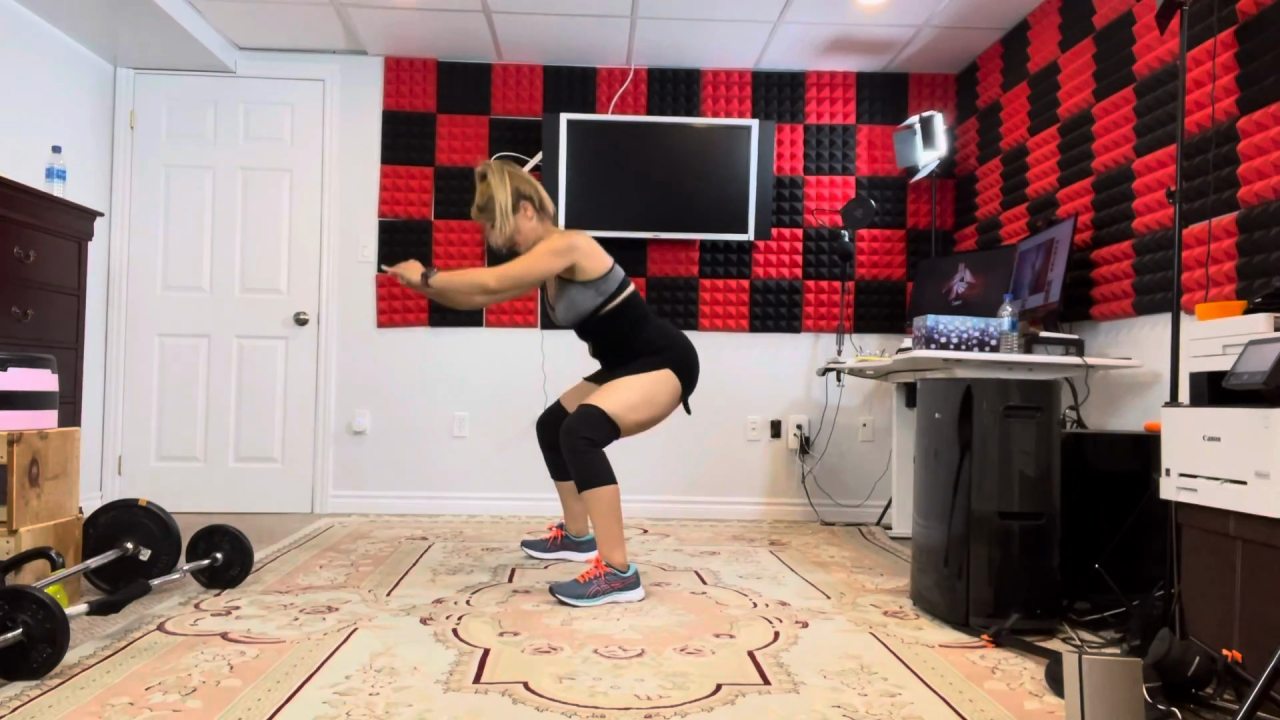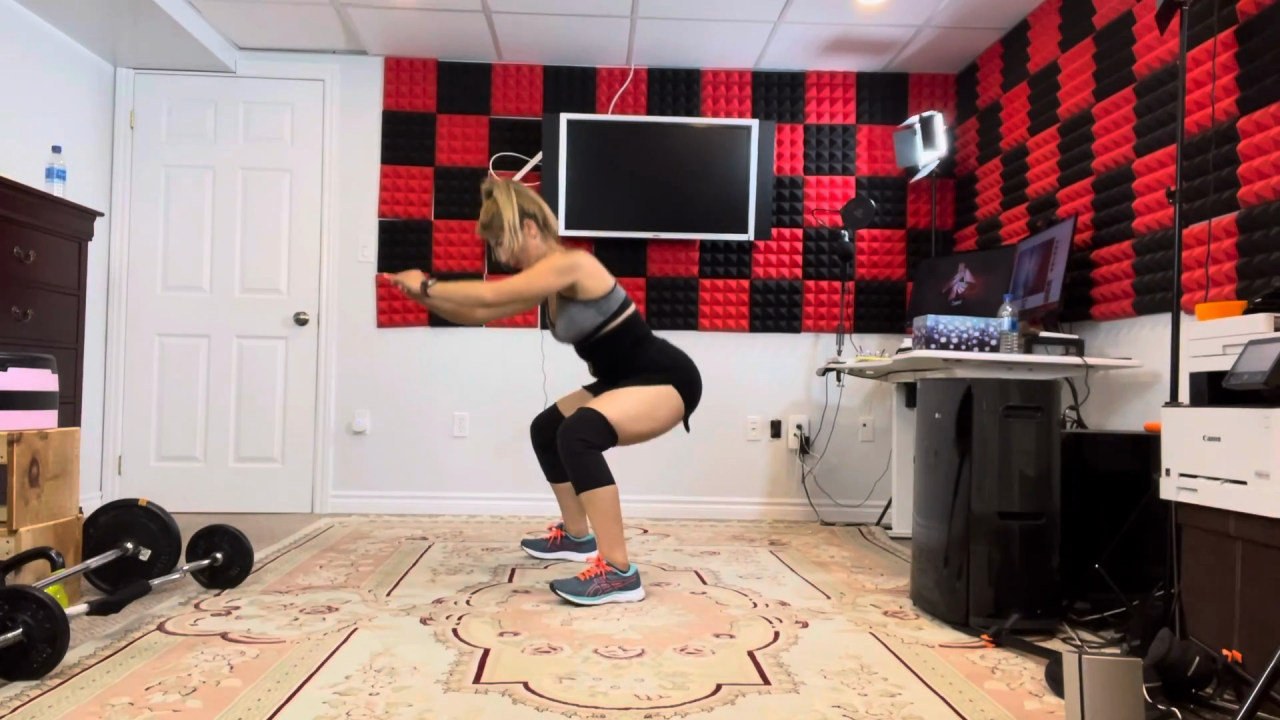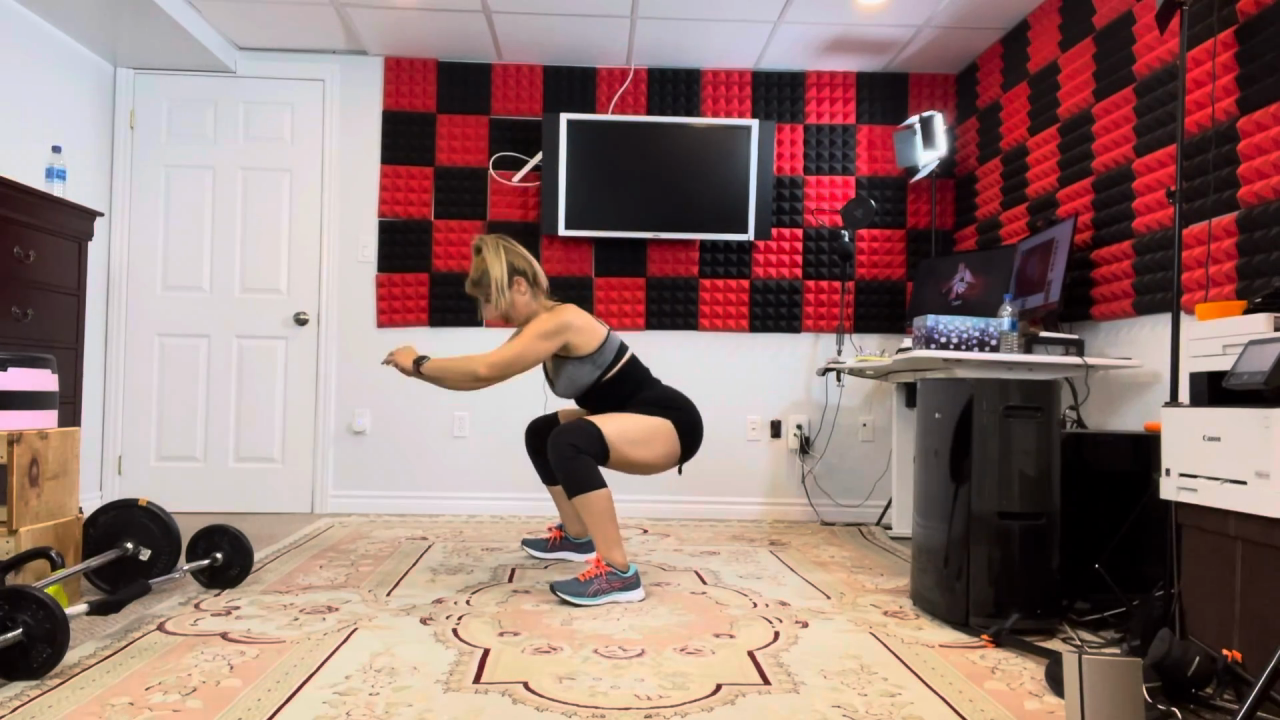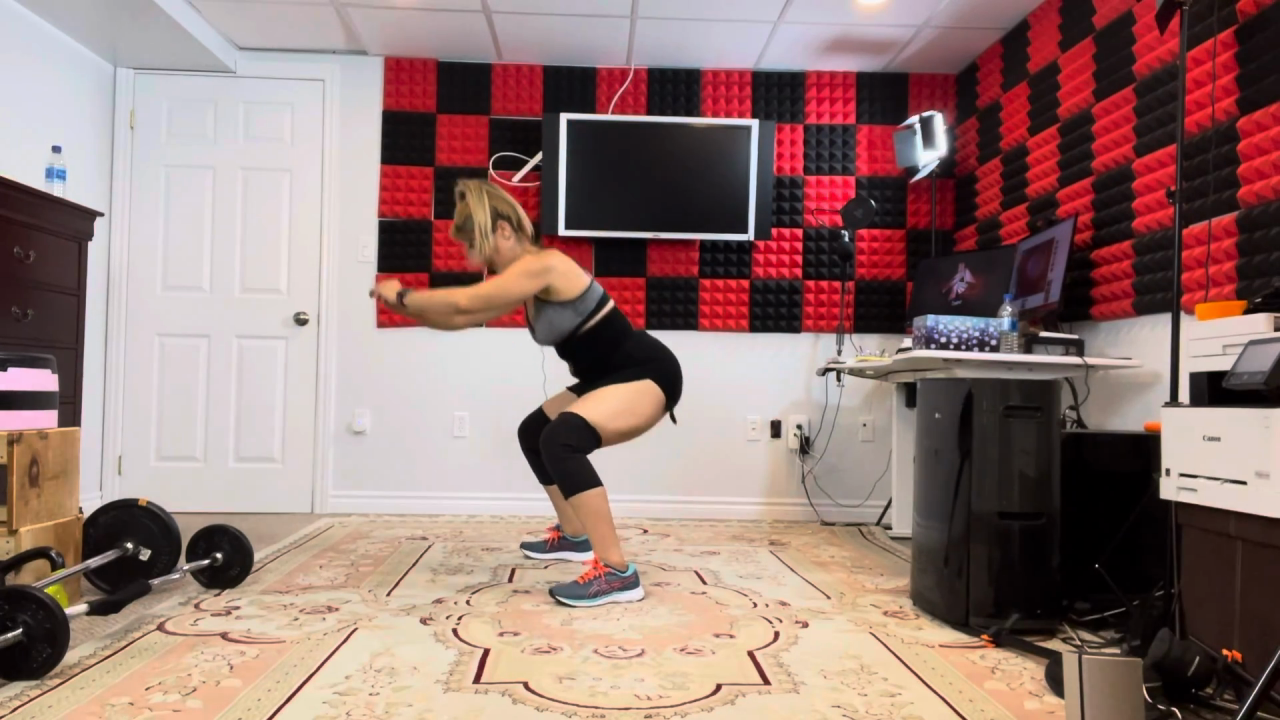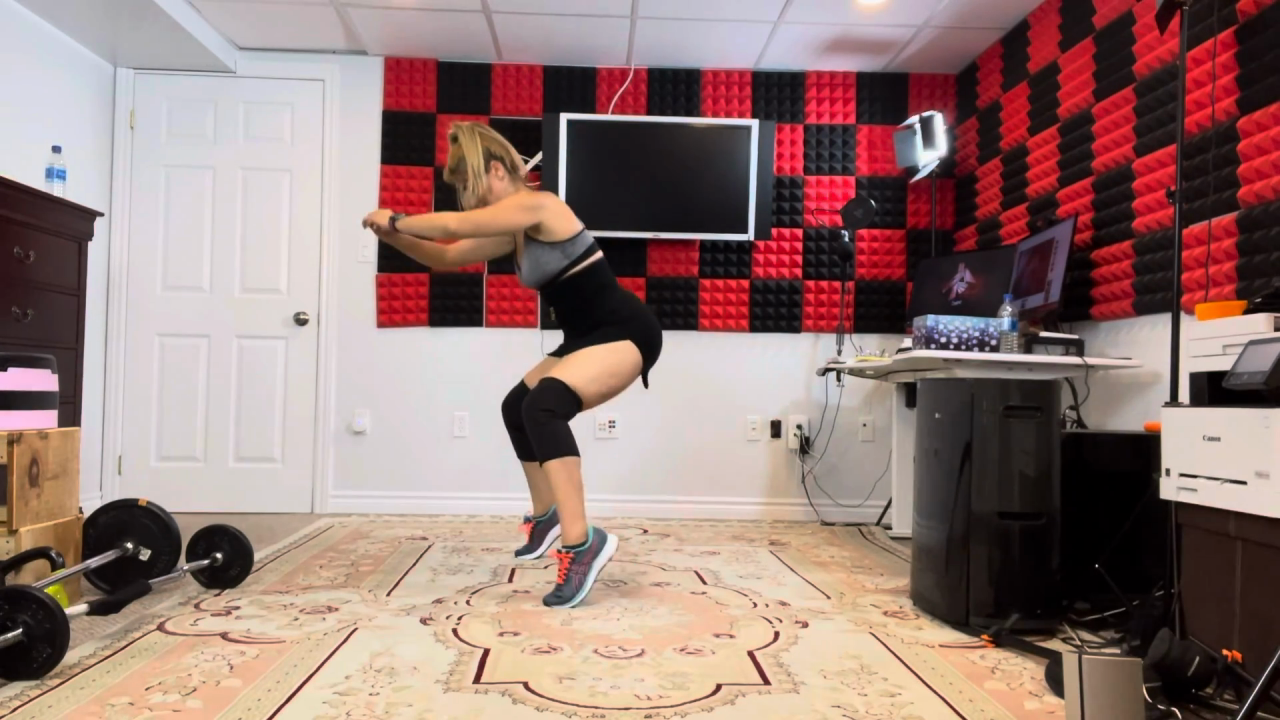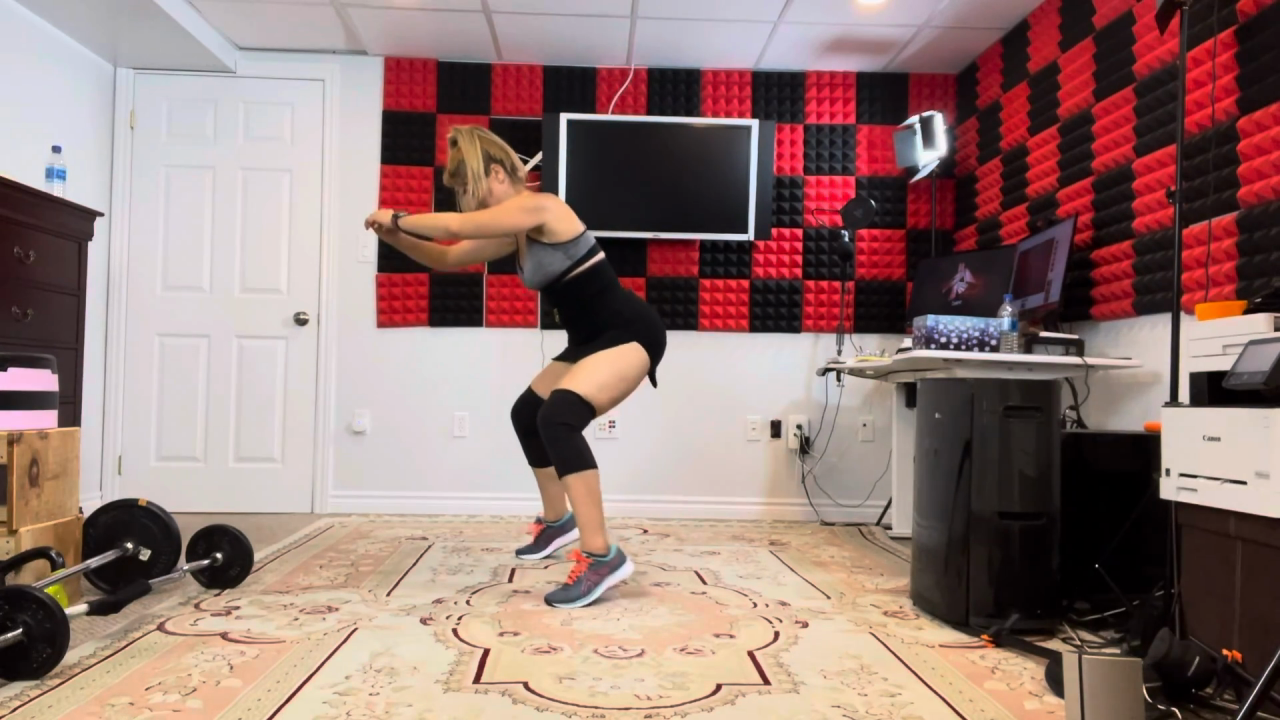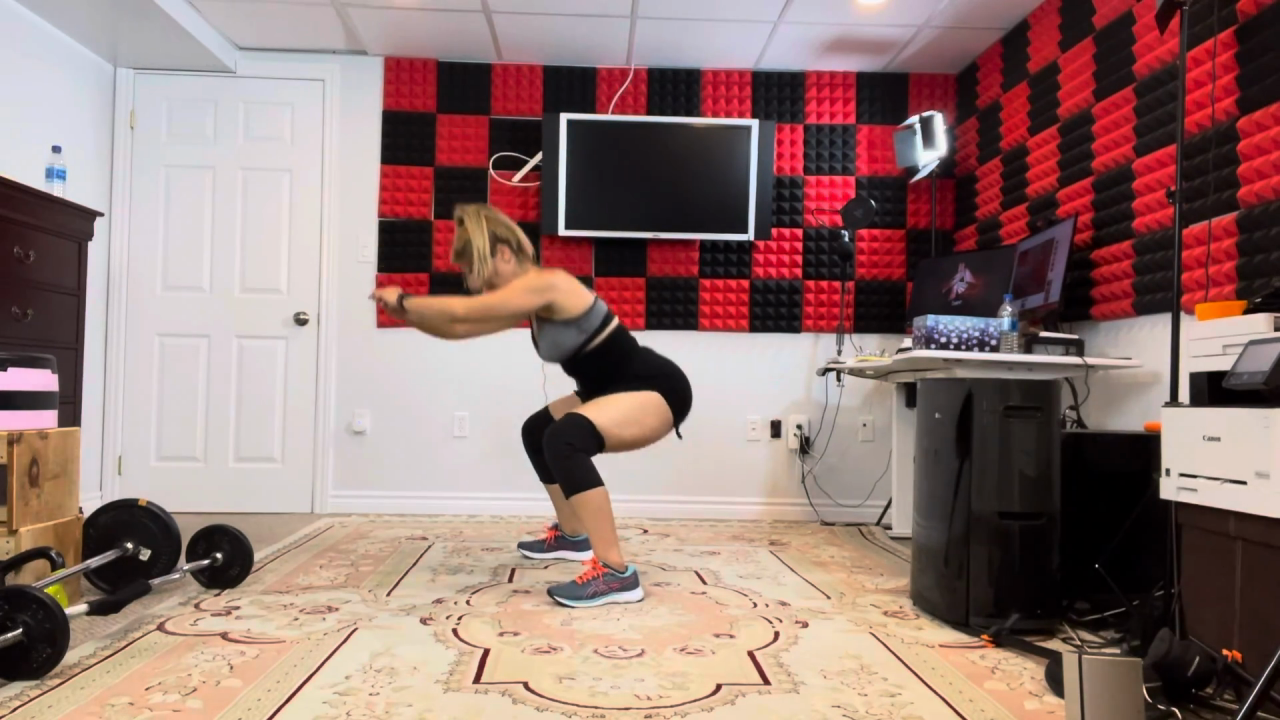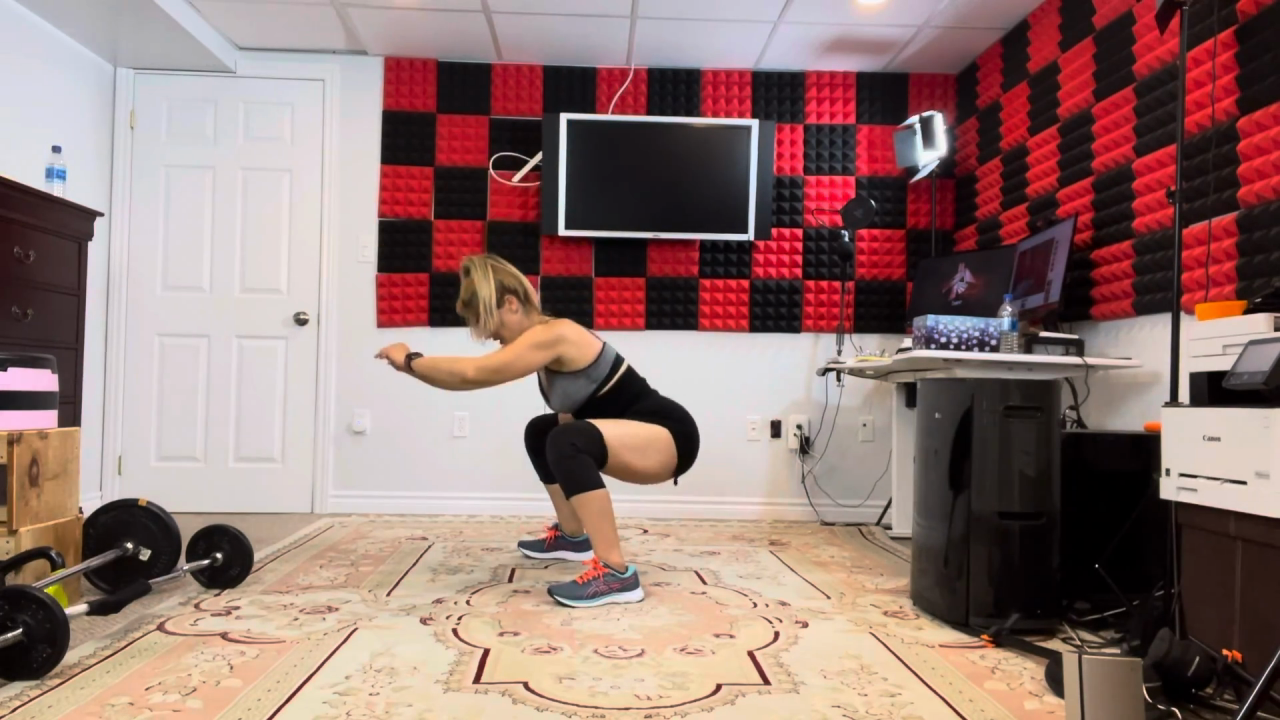
dt=0.3s
person 1, frame 1
left shoulder: (568, 244)
right shoulder: (546, 260)
left elbow: (491, 283)
right elbow: (481, 297)
left wrist: (426, 278)
right wrist: (426, 282)
left hip: (665, 362)
right hip: (630, 364)
left knee: (581, 432)
right knee: (552, 425)
left ankle: (618, 571)
right ankle: (577, 535)
person 1, frame 2
left shoulder: (569, 264)
right shoulder: (548, 277)
left elbow: (492, 297)
right elbow: (483, 312)
left wrist: (426, 288)
right wrist: (427, 293)
left hip: (669, 381)
right hip: (633, 381)
left knee: (578, 434)
right knee: (547, 429)
left ankle: (618, 571)
right ankle: (576, 536)
person 1, frame 3
left shoulder: (561, 321)
right shoulder: (539, 329)
left elbow: (484, 370)
right elbow: (480, 378)
left wrist: (419, 362)
right wrist: (420, 366)
left hip: (671, 422)
right hip: (638, 417)
left knee: (568, 442)
right knee: (540, 435)
left ankle: (618, 573)
right ankle: (577, 537)
person 1, frame 4
left shoulder: (546, 265)
right shoulder: (527, 283)
left elbow: (467, 299)
right elbow: (459, 317)
left wrist: (404, 296)
right wrist: (404, 301)
left hip: (648, 373)
right hip: (614, 376)
left knee: (561, 439)
right knee: (534, 432)
left ankle: (617, 572)
right ankle: (574, 536)
person 1, frame 5
left shoulder: (537, 204)
right shoulder: (516, 228)
left elbow: (454, 226)
right elbow: (448, 256)
left wrist: (395, 221)
right wrist: (393, 233)
left hip: (625, 331)
right hip: (591, 335)
left knee: (542, 407)
right knee: (517, 408)
left ankle: (582, 541)
right ankle: (545, 518)
person 1, frame 6
left shoulder: (539, 207)
right shoulder: (517, 230)
left elbow: (456, 226)
right elbow: (449, 257)
left wrist: (397, 220)
right wrist: (396, 234)
left hip: (631, 332)
right hip: (595, 337)
left knee: (559, 418)
right knee: (529, 413)
left ankle: (600, 555)
right ankle: (557, 522)
person 1, frame 7
left shoulder: (548, 284)
right shoulder: (533, 295)
left elbow: (465, 311)
right elbow: (459, 327)
left wrist: (402, 301)
right wrist: (406, 308)
left hip: (658, 389)
right hip: (623, 388)
left knee: (565, 438)
right knee: (538, 431)
left ankle: (615, 571)
right ankle: (572, 534)
person 1, frame 8
left shoulder: (556, 335)
right shoulder: (538, 341)
left elbow: (474, 374)
right elbow: (472, 375)
left wrist: (410, 360)
right wrist: (412, 362)
left hip: (668, 432)
right hip: (636, 428)
left knee: (566, 442)
right knee: (540, 434)
left ankle: (615, 573)
right ankle: (572, 535)
